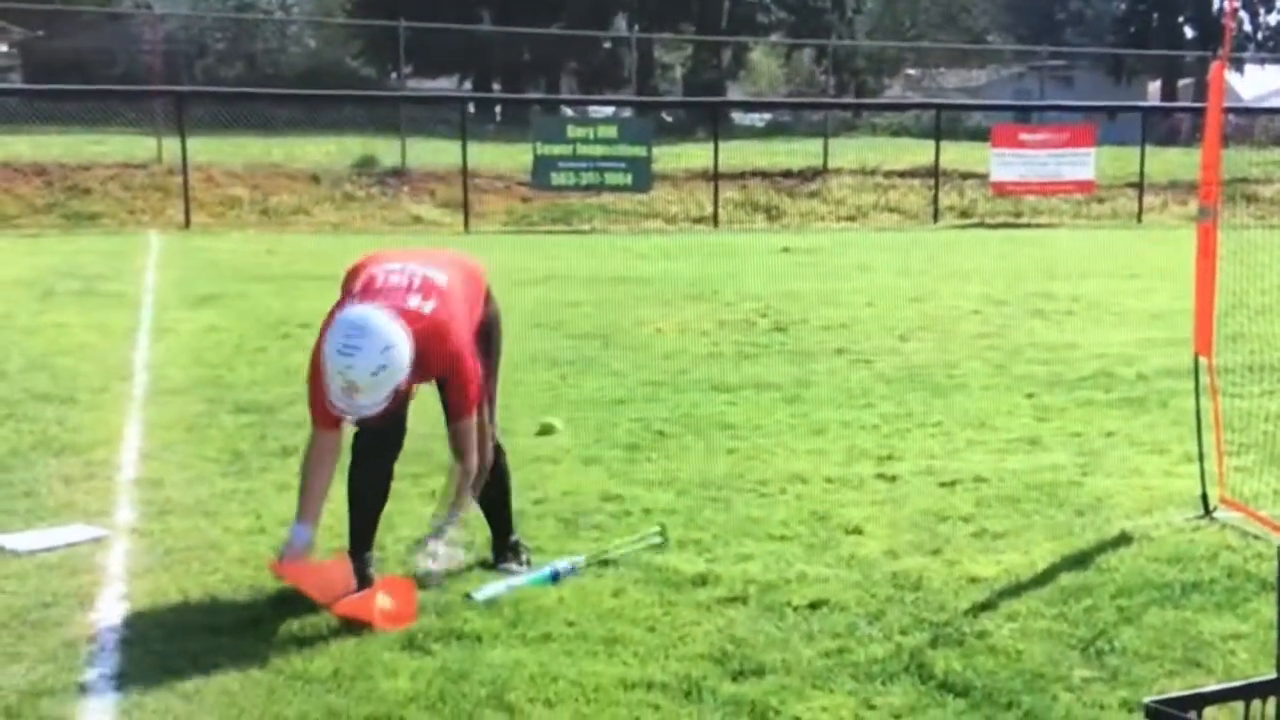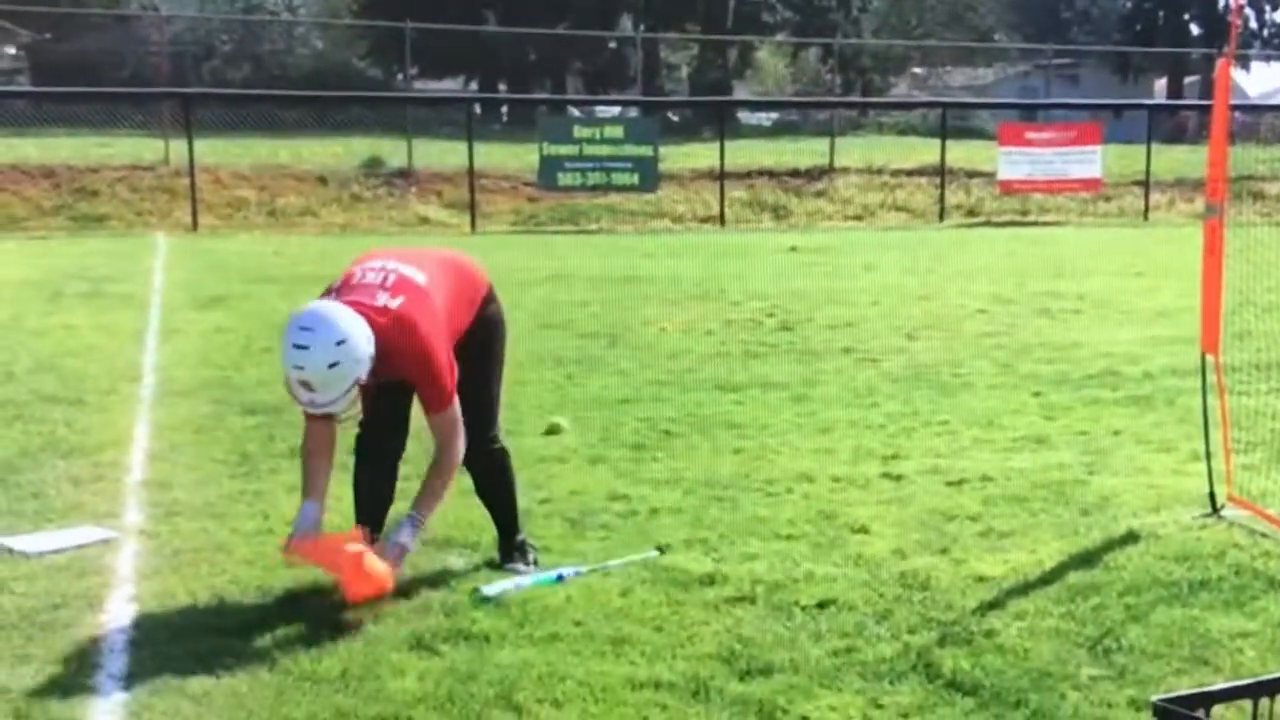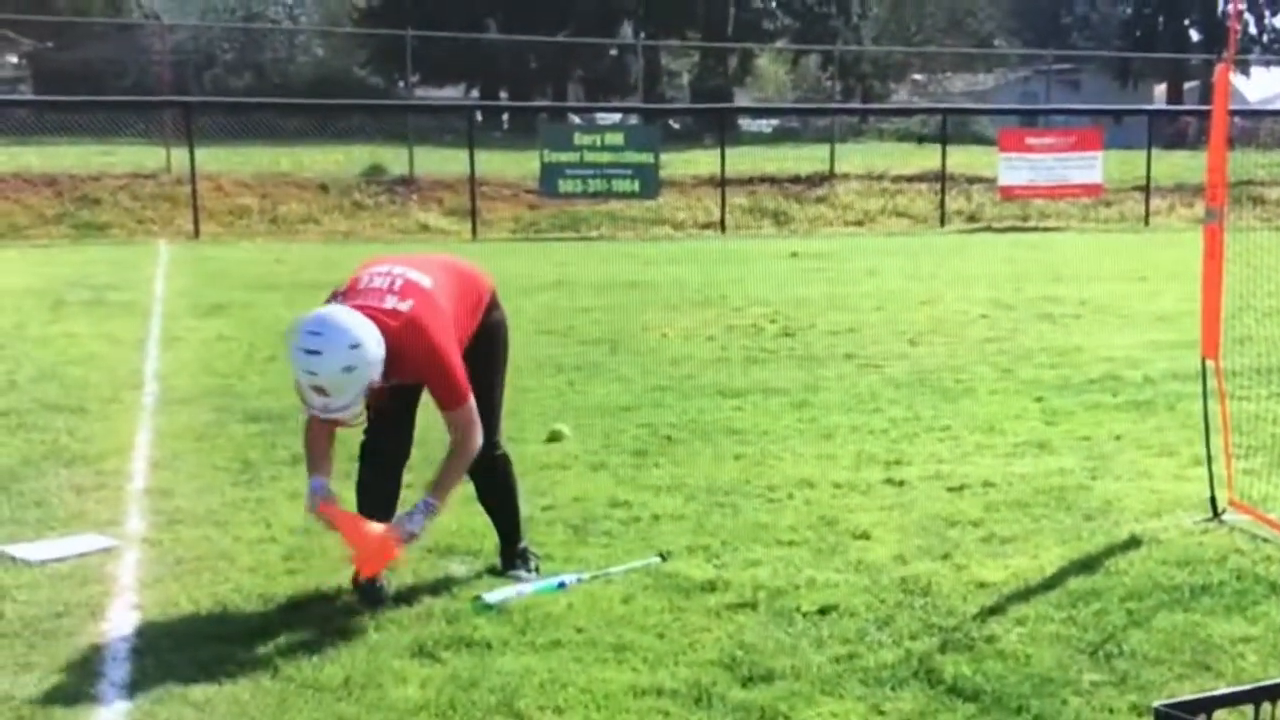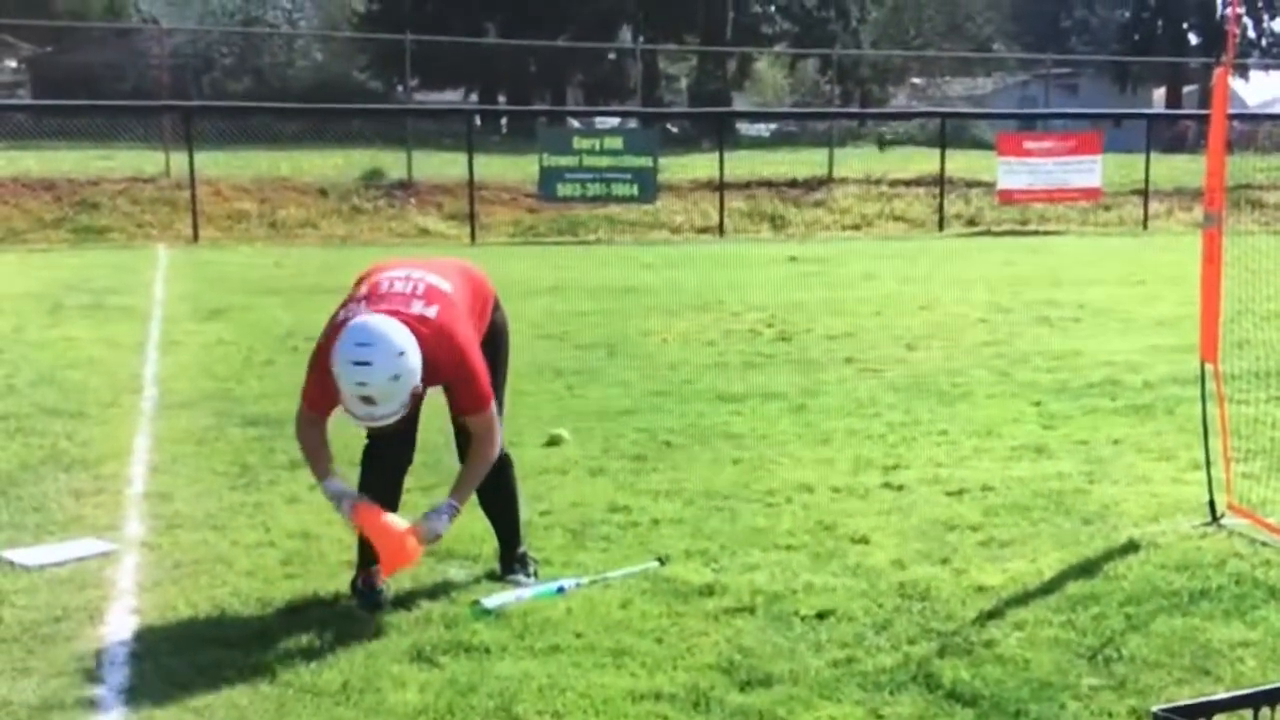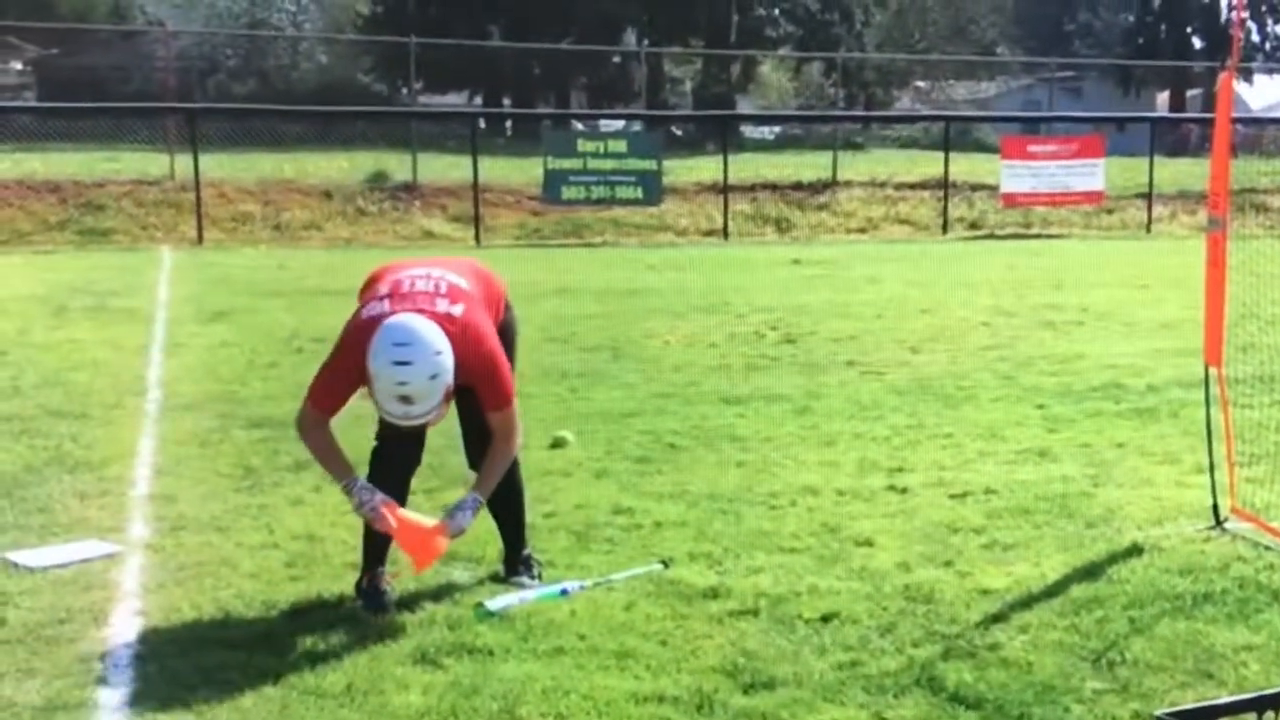
dt=0.3s
person 1, frame 1
left shoulder: (445, 341)
right shoulder: (335, 348)
left elbow: (469, 446)
right elbow: (324, 441)
left wrist: (443, 530)
right wrist: (303, 532)
left knee: (477, 438)
right knee: (375, 440)
left ankle: (507, 542)
right ankle: (358, 557)
person 1, frame 2
left shoulder: (419, 340)
right shoulder: (318, 341)
left elbow: (452, 445)
right elbow: (318, 429)
left wrist: (412, 525)
right wrist: (310, 508)
left hip: (470, 306)
left knee: (480, 438)
right knee: (378, 440)
left ankle: (513, 543)
person 1, frame 3
left shoulder: (425, 341)
right shoulder: (324, 346)
left elbow: (469, 436)
right elbow: (320, 421)
left wrist: (425, 509)
right wrist: (319, 482)
left knee: (484, 448)
right knee: (383, 446)
left ankle: (515, 550)
person 1, frame 4
left shoulder: (453, 347)
right shoulder: (337, 347)
left elbow: (487, 439)
right elbow: (309, 422)
left wrist: (450, 508)
right wrist: (332, 485)
left knee: (482, 448)
right knee: (387, 450)
left ankle: (513, 554)
right ankle: (368, 570)
person 1, frame 5
left shoulder: (478, 343)
right shoulder: (358, 344)
left elbow: (508, 435)
right elbow: (310, 421)
left wrist: (472, 502)
right wrist: (354, 487)
left knee: (487, 445)
right knee: (396, 449)
left ankle: (518, 556)
right ankle: (372, 573)
